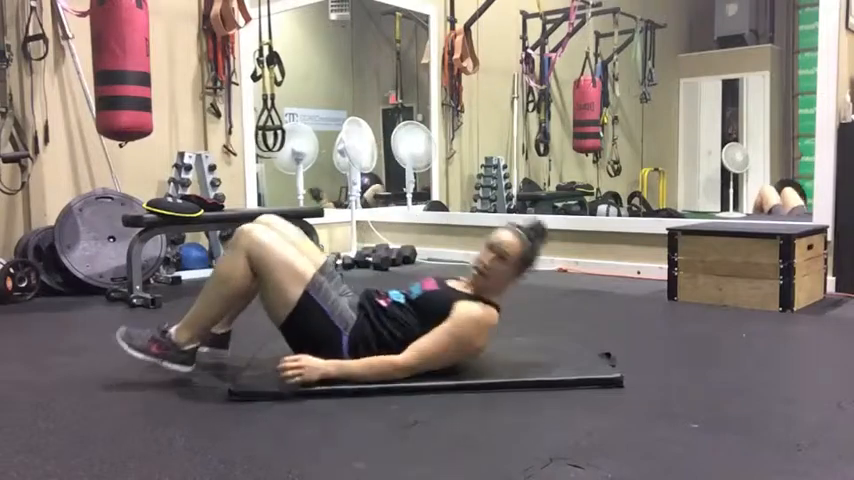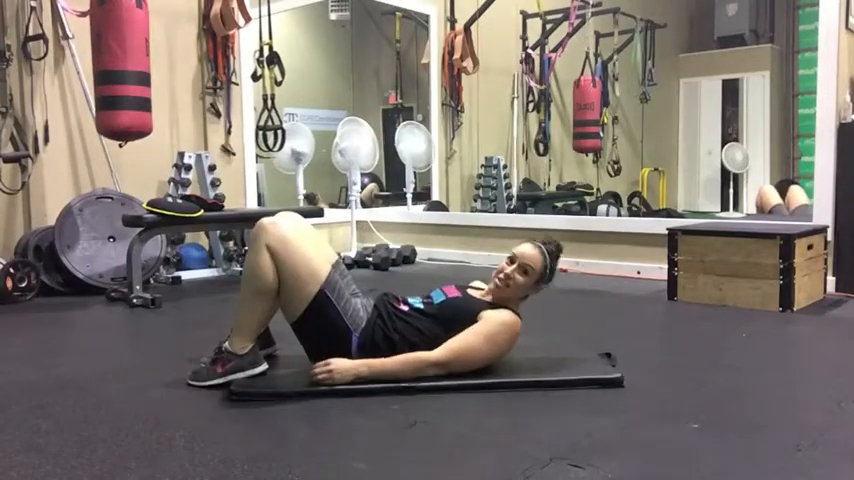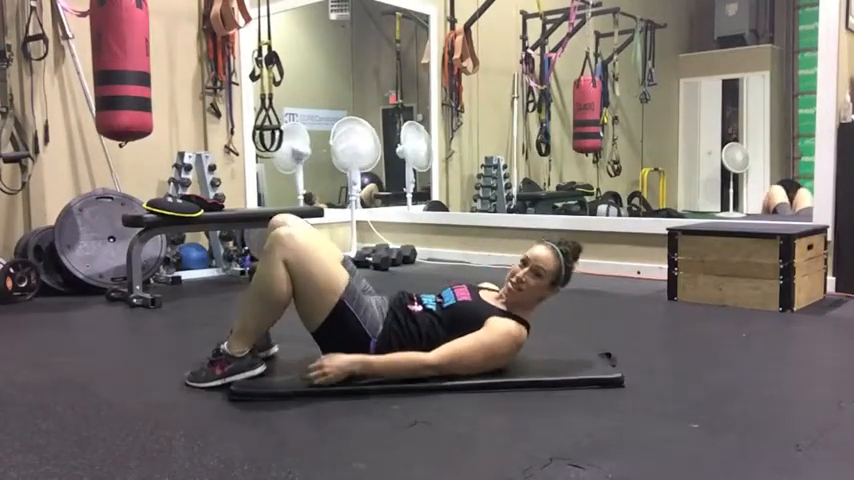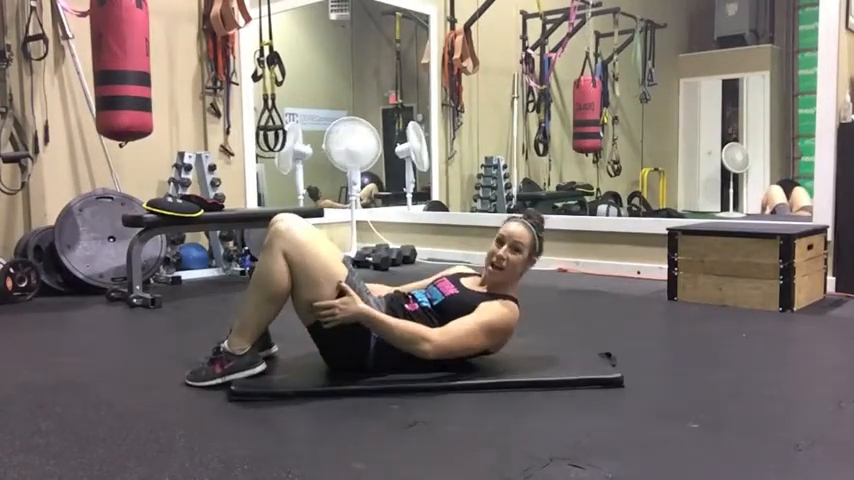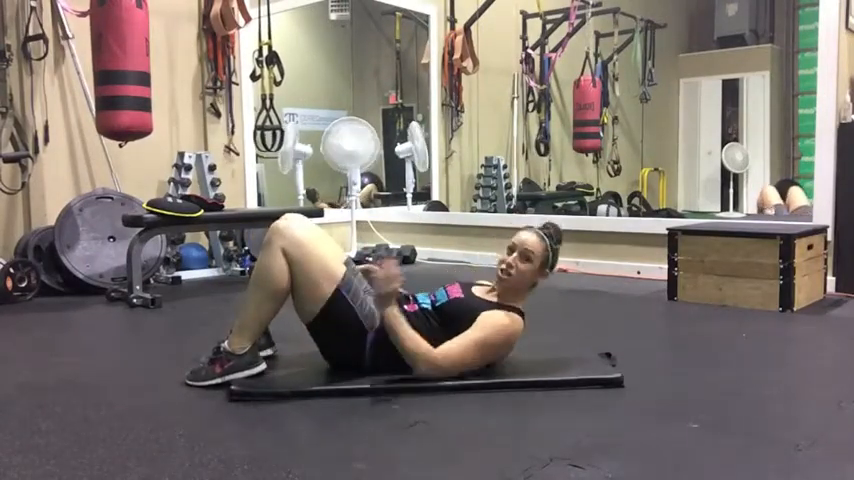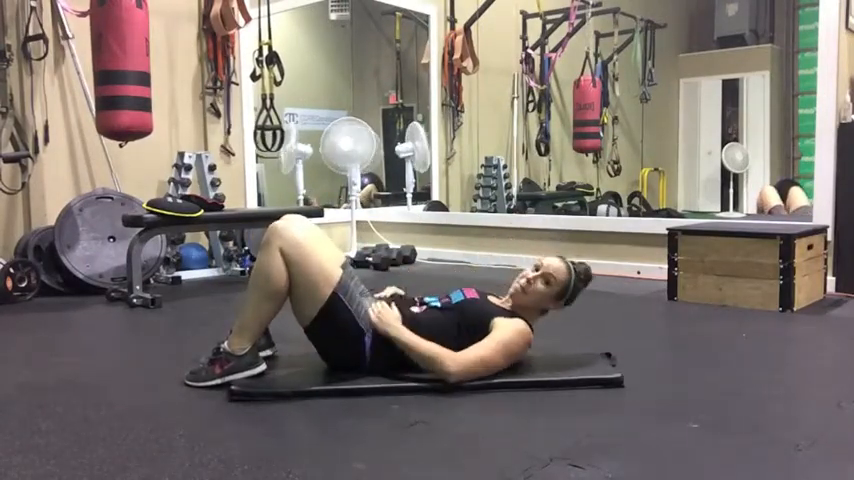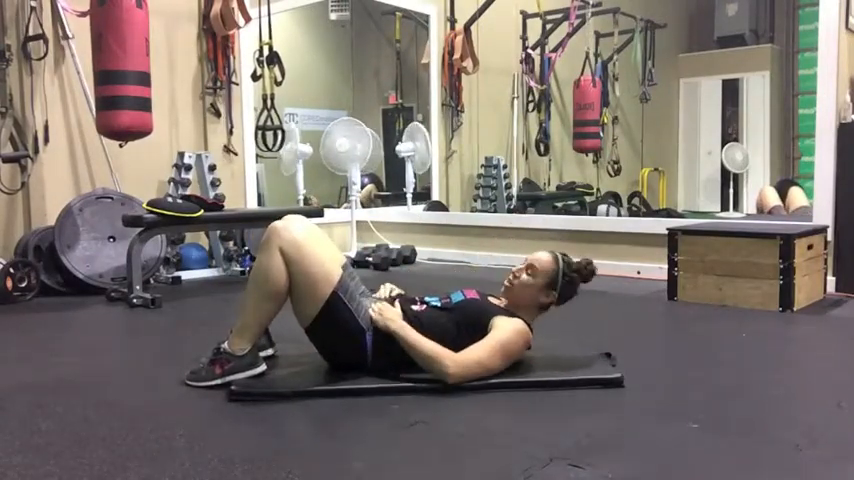
dt=0.7s
person 1, frame 1
left shoulder: (480, 315)
right shoulder: (466, 286)
left elbow: (404, 364)
left wrist: (326, 368)
left hip: (345, 339)
right hip: (352, 311)
left knee: (250, 239)
right knee: (268, 225)
left ankle: (180, 343)
right ankle: (215, 329)
person 1, frame 2
left shoulder: (503, 322)
right shoulder: (479, 290)
left elbow: (436, 362)
left wrist: (356, 368)
left hip: (355, 340)
right hip: (365, 314)
left knee: (269, 233)
right knee: (285, 222)
left ankle: (240, 354)
right ankle: (256, 336)
person 1, frame 3
left shoulder: (510, 332)
right shoulder: (490, 291)
left elbow: (433, 364)
left wrist: (353, 364)
left hip: (371, 337)
right hip: (381, 311)
left knee: (286, 243)
right knee: (284, 225)
left ankle: (238, 355)
right ankle: (255, 337)
person 1, frame 4
left shoulder: (502, 313)
right shoulder: (465, 273)
left elbow: (430, 344)
left wrist: (363, 313)
right wrist: (350, 286)
left hip: (367, 344)
right hip: (374, 316)
left knee: (286, 237)
right knee: (285, 225)
left ankle: (238, 353)
right ankle: (255, 337)
person 1, frame 5
left shoulder: (506, 323)
right shoulder: (486, 290)
left elbow: (428, 365)
left wrist: (389, 302)
right wrist: (382, 284)
left hip: (365, 340)
right hip: (373, 318)
left knee: (285, 235)
right knee: (291, 227)
left ankle: (238, 353)
right ankle: (254, 335)
person 1, frame 6
left shoulder: (516, 331)
right shoulder: (495, 305)
left elbow: (453, 367)
left wrist: (396, 330)
right wrist: (405, 302)
left hip: (364, 342)
right hip: (373, 319)
left knee: (284, 236)
right knee: (291, 227)
left ankle: (238, 353)
right ankle: (255, 336)
person 1, frame 7
left shoulder: (515, 331)
right shoulder: (497, 306)
left elbow: (452, 368)
left wrist: (396, 325)
right wrist: (401, 300)
left hip: (363, 340)
right hip: (373, 315)
left knee: (283, 236)
right knee: (291, 227)
left ankle: (238, 354)
right ankle: (255, 336)
